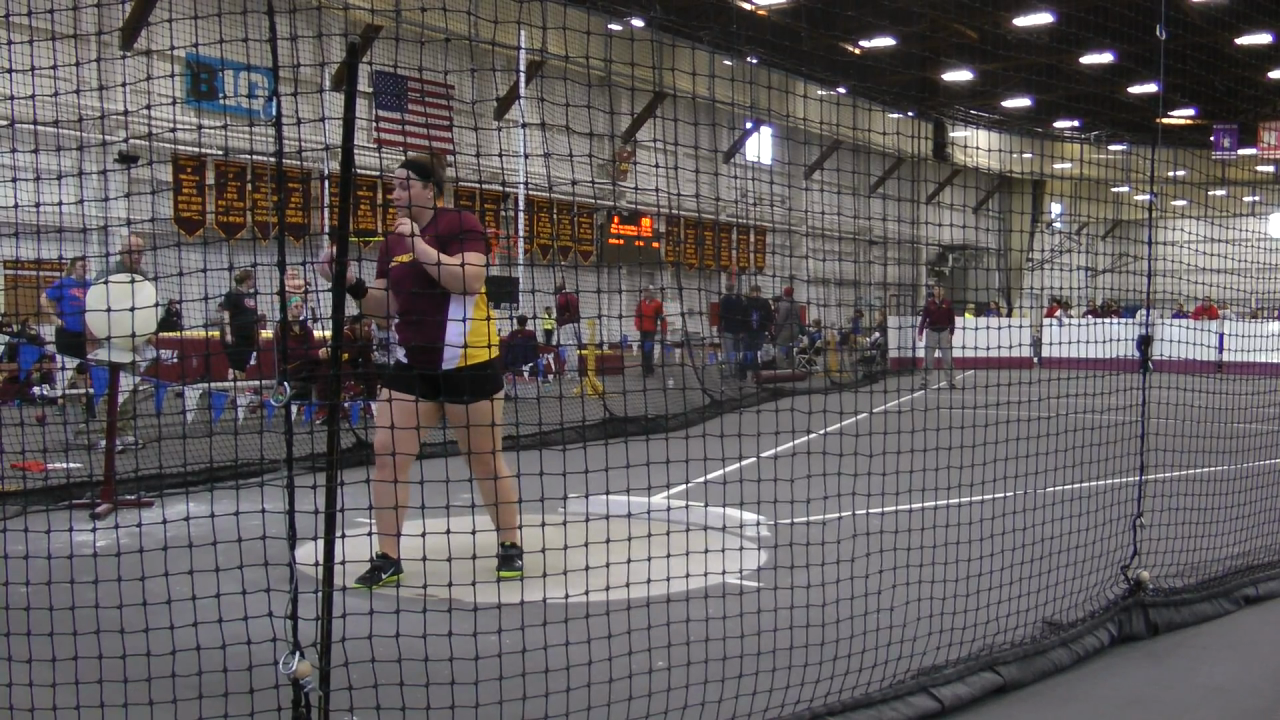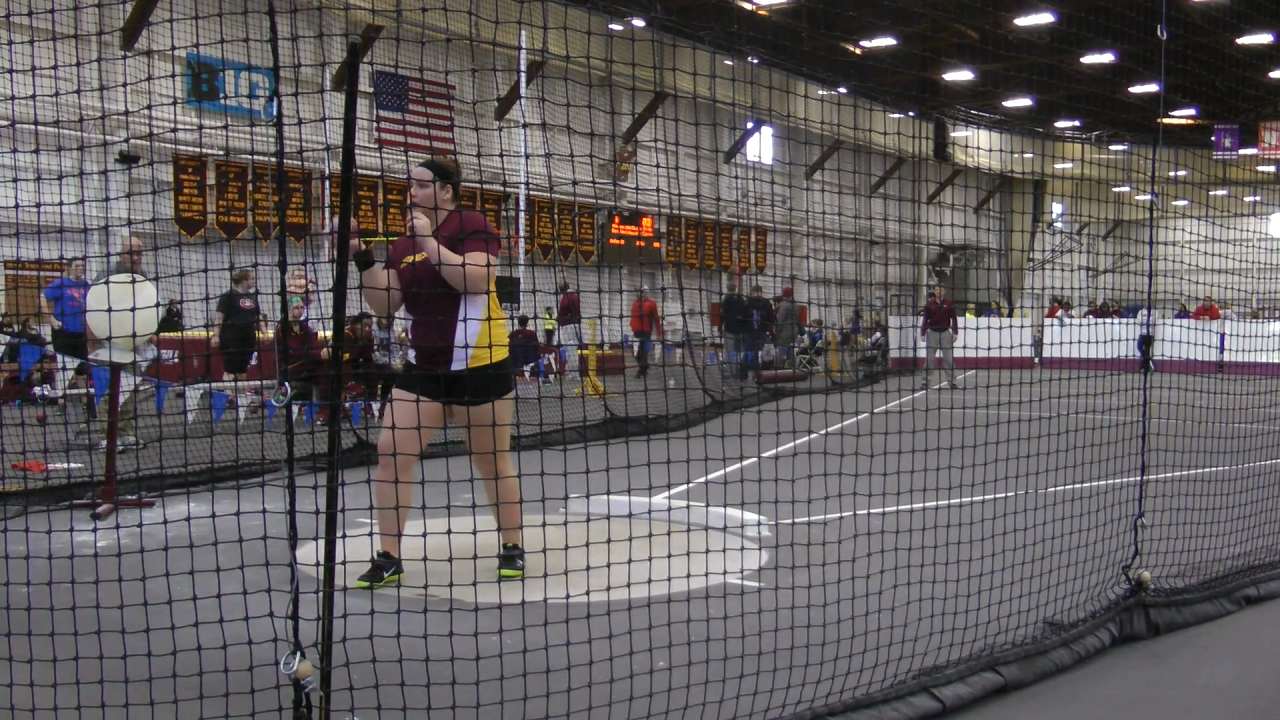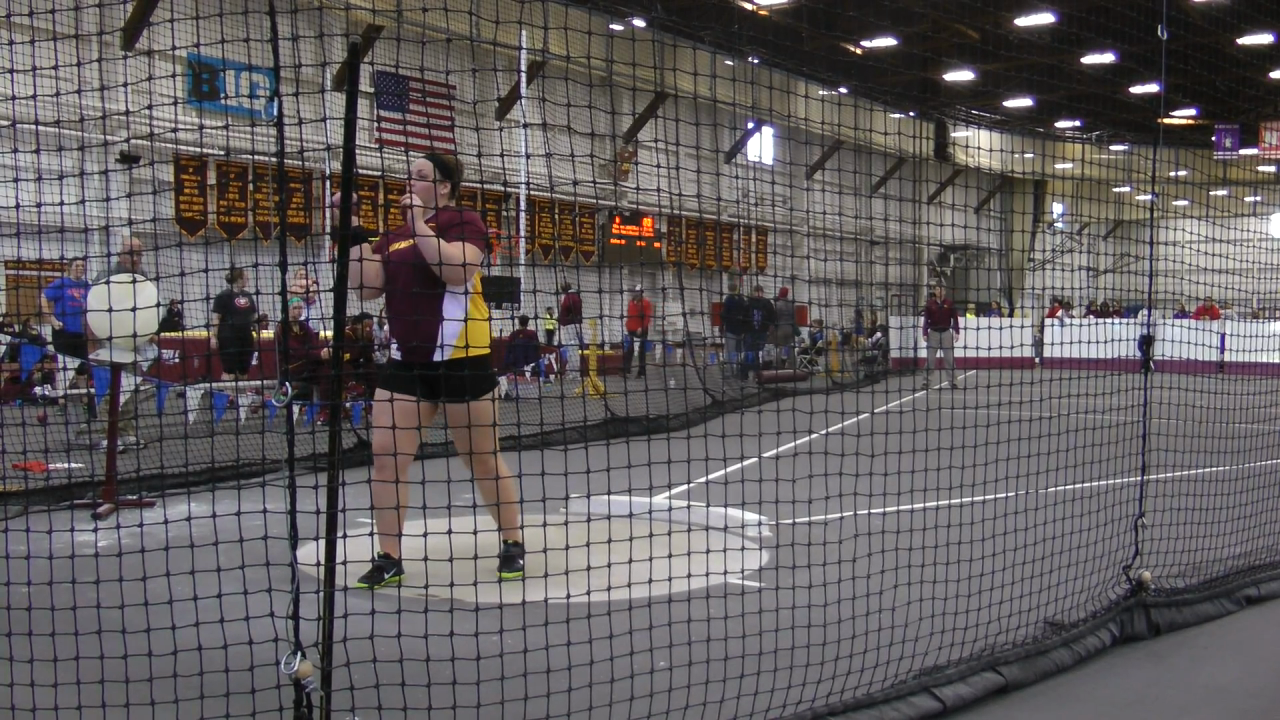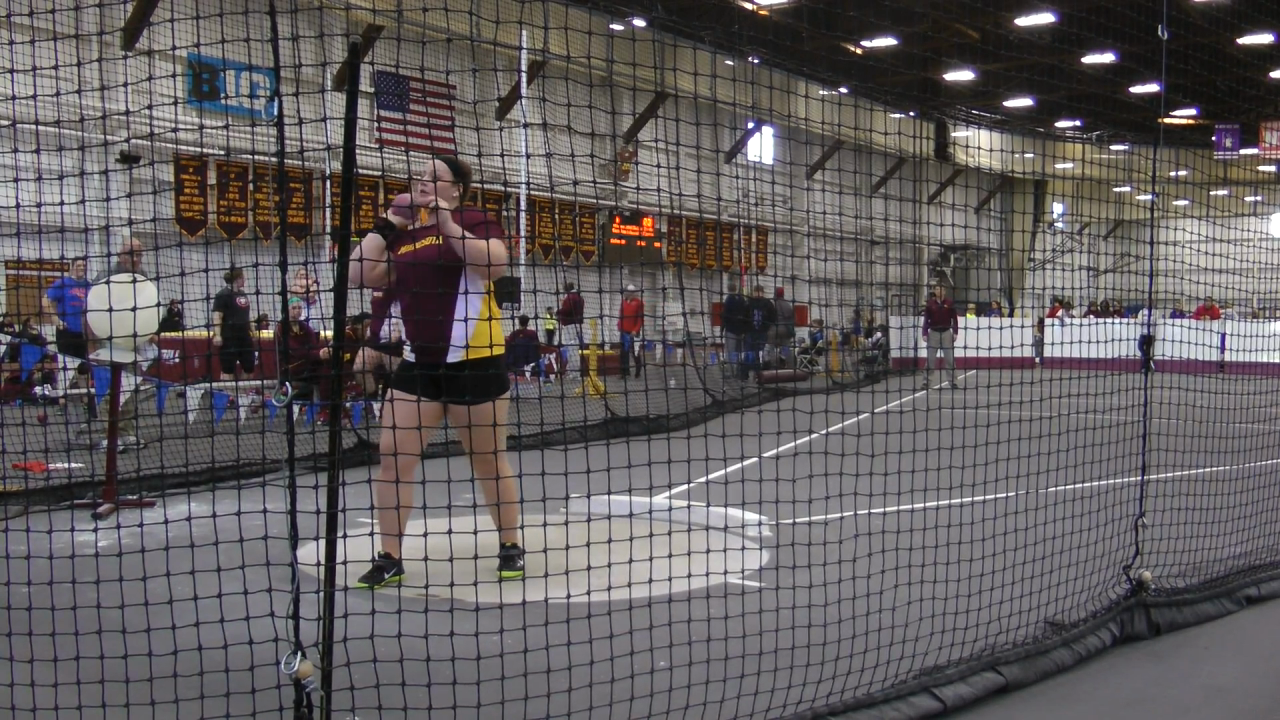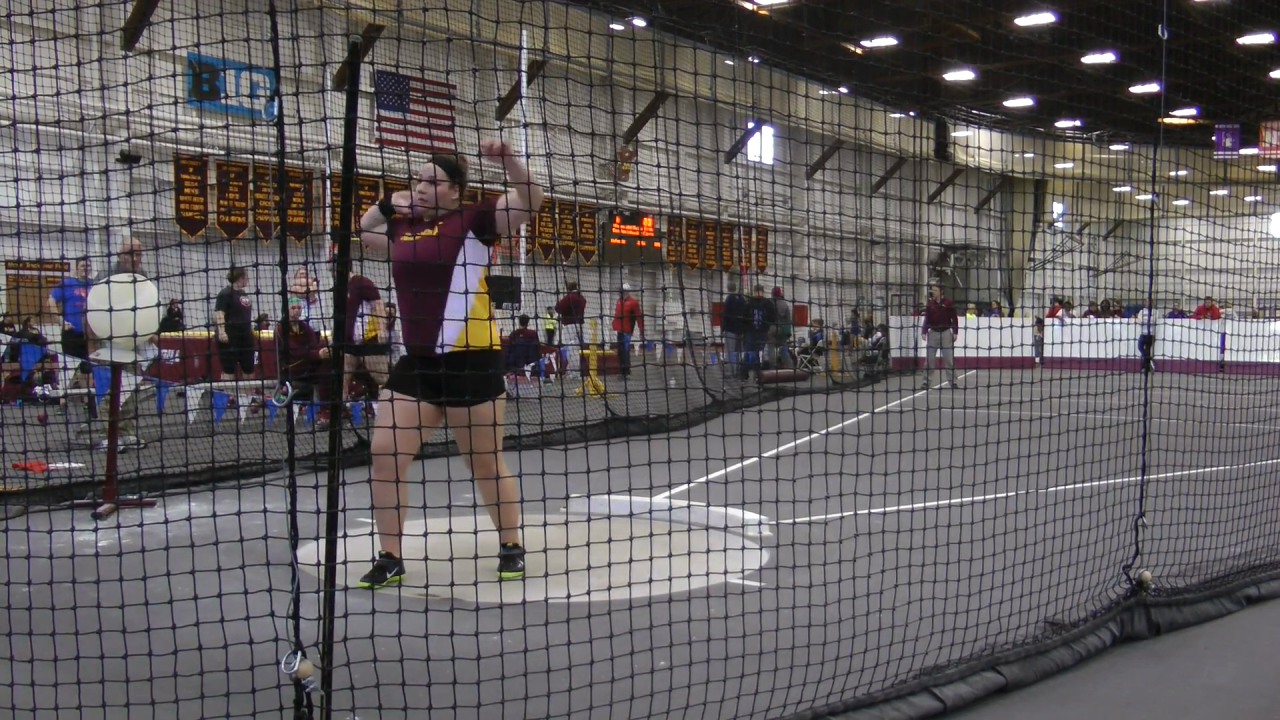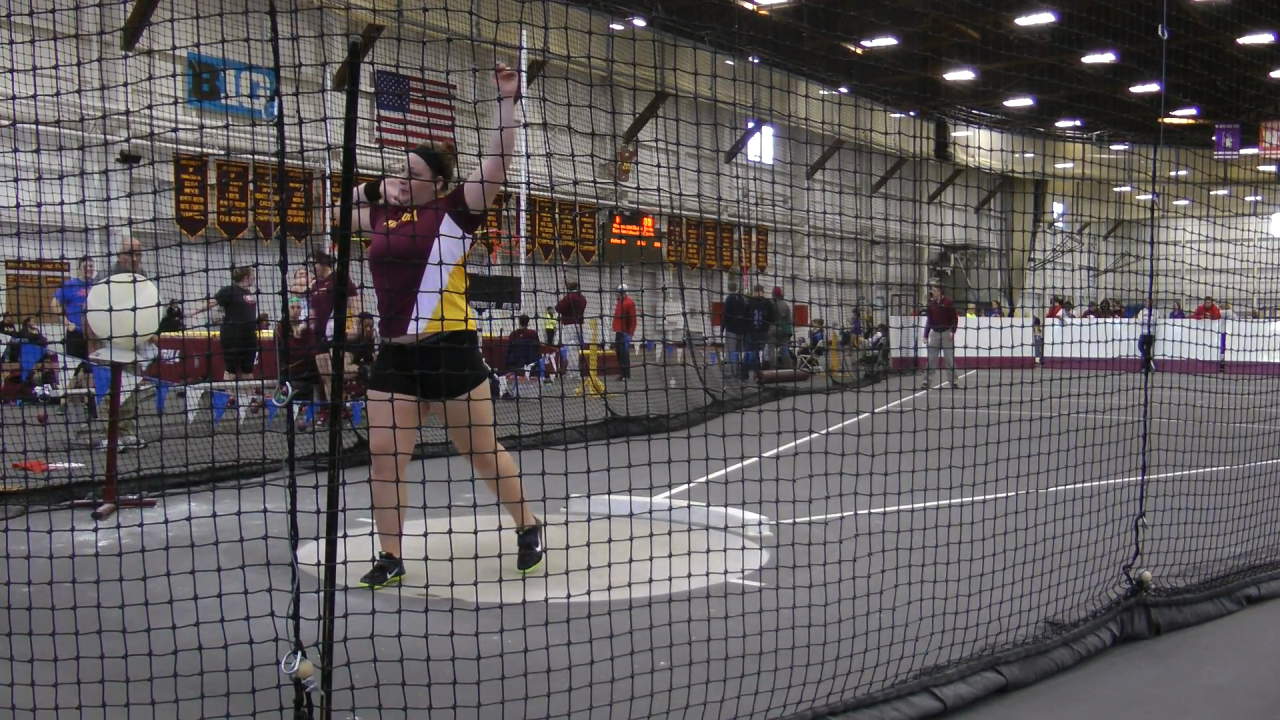
dt=0.3s
person 1, frame 1
left shoulder: (461, 224)
right shoulder: (392, 242)
left elbow: (470, 280)
right elbow: (387, 306)
left wrist: (419, 246)
right wrist: (352, 286)
left hip: (467, 363)
right hip: (411, 364)
left knee: (486, 459)
right knee: (386, 453)
left ankle: (510, 545)
right ankle: (387, 558)
person 1, frame 2
left shoulder: (471, 224)
right shoulder: (403, 244)
left elbow: (474, 280)
right elbow: (383, 301)
left wrist: (430, 240)
right wrist: (360, 255)
left hip: (476, 364)
right hip: (422, 365)
left knee: (492, 460)
right knee: (391, 454)
left ankle: (512, 547)
right ankle: (389, 558)
person 1, frame 3
left shoulder: (462, 220)
right shoulder: (394, 237)
left elbow: (457, 271)
right elbow: (366, 287)
left wrist: (419, 225)
left hip: (462, 359)
right hip: (405, 362)
left knee: (483, 460)
right knee: (385, 455)
left ankle: (512, 545)
right ankle: (389, 558)
person 1, frame 4
left shoulder: (472, 221)
right shoulder: (404, 237)
left elbow: (494, 261)
right elbow: (359, 275)
left wrist: (449, 223)
right wrist: (388, 223)
left hip: (475, 361)
right hip: (418, 362)
left knee: (489, 461)
right knee: (393, 455)
left ankle: (511, 546)
right ankle: (390, 558)
person 1, frame 5
left shoulder: (473, 218)
right shoulder: (404, 227)
left elbow: (531, 201)
right elbow: (362, 231)
left wrist: (509, 160)
right wrist: (391, 204)
left hip: (469, 361)
right hip: (415, 363)
left knee: (486, 462)
right knee: (386, 455)
left ankle: (512, 546)
right ankle: (389, 558)
person 1, frame 6
left shoulder: (456, 209)
right shoulder: (386, 214)
left elbow: (497, 163)
right elbow: (351, 208)
left wrist: (505, 100)
right wrist: (378, 188)
left hip: (450, 351)
right hip: (395, 355)
left knee: (484, 454)
right knee: (384, 457)
left ankle: (528, 528)
right ankle: (390, 559)
